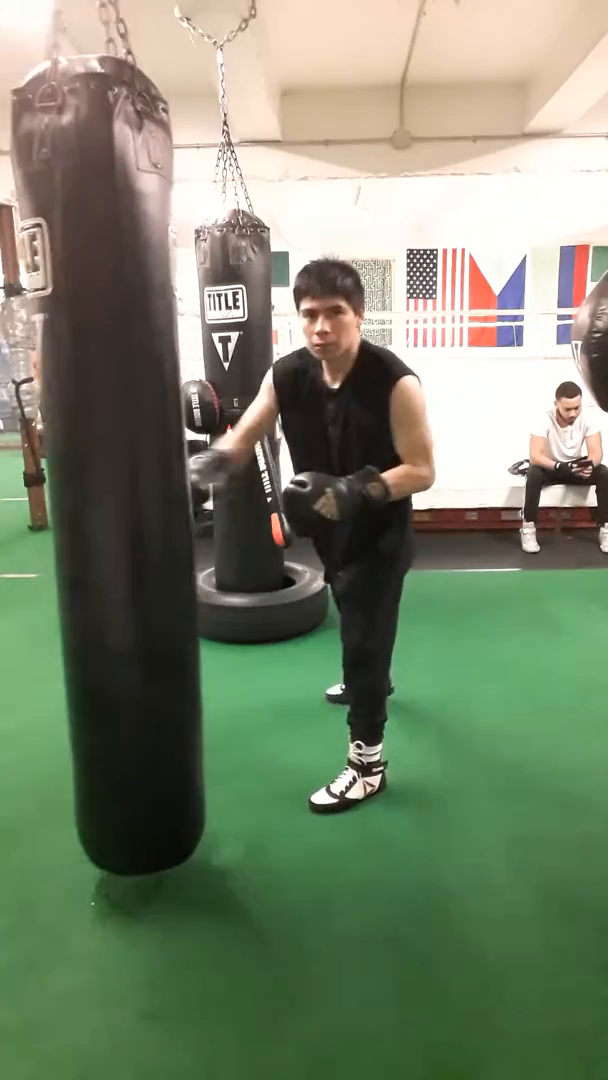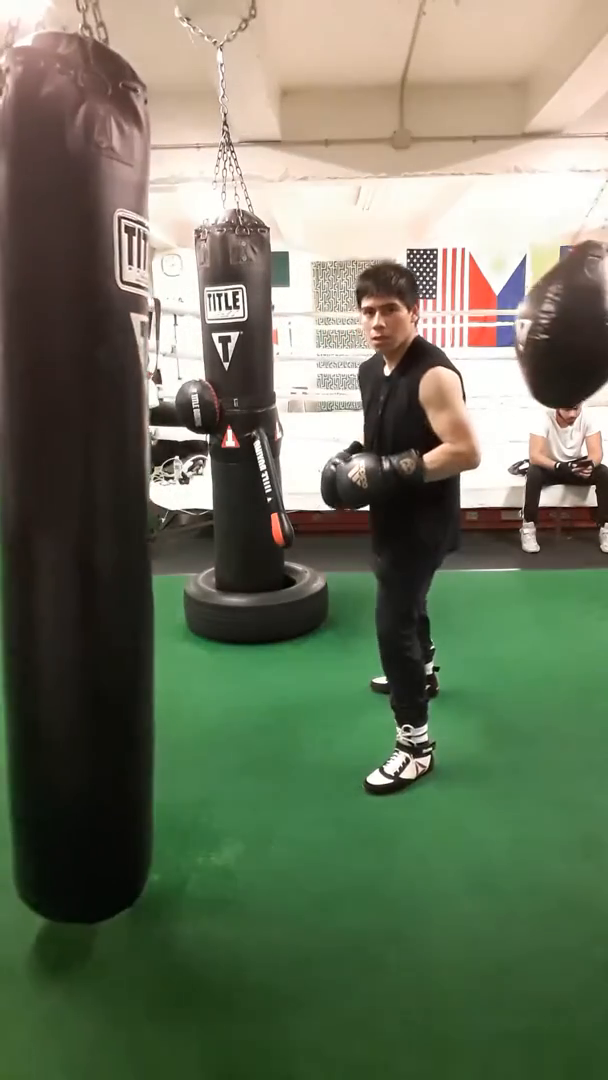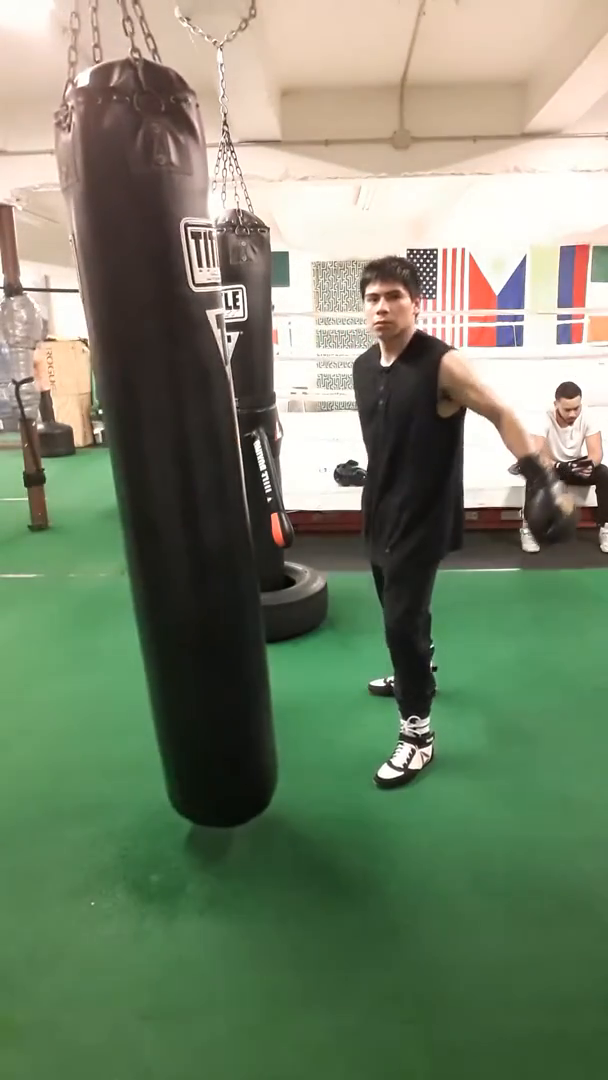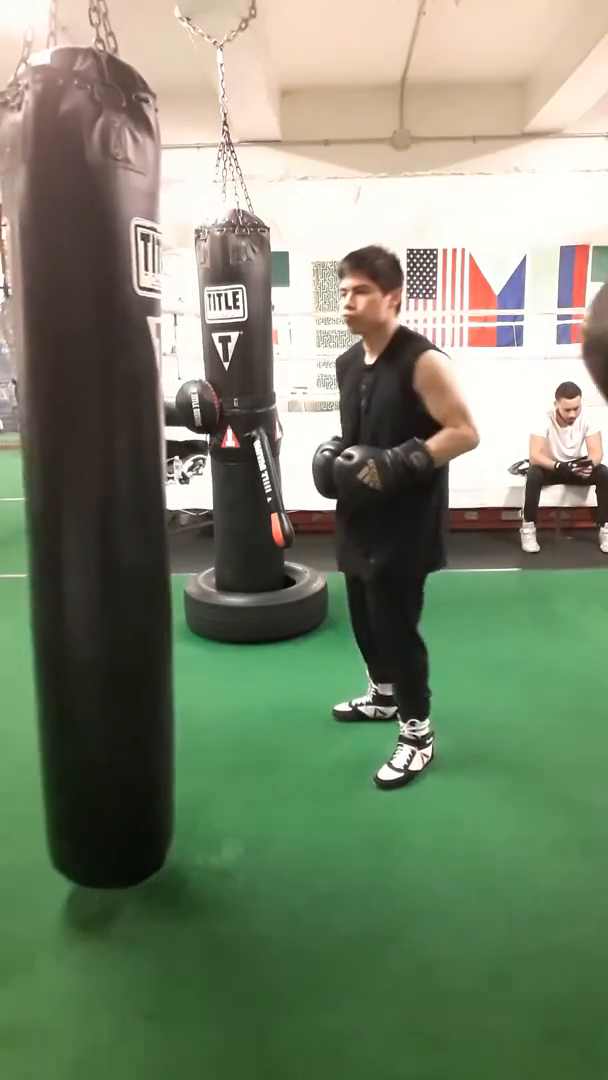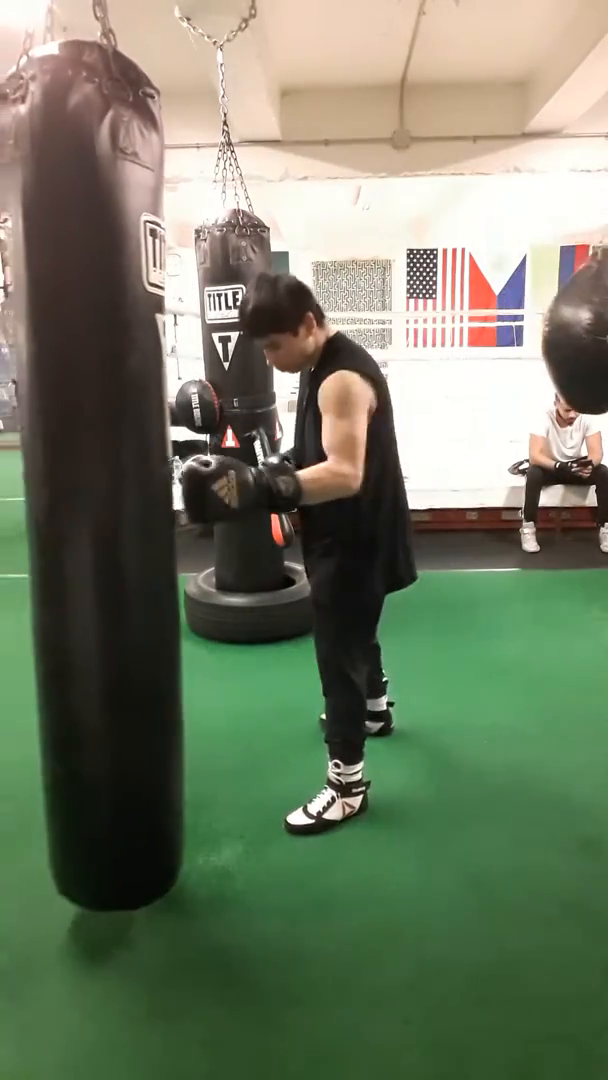
dt=1s
person 1, frame 1
left shoulder: (396, 384)
right shoulder: (289, 373)
left elbow: (421, 471)
right elbow: (248, 431)
left wrist: (354, 493)
right wrist: (209, 465)
left hip: (379, 536)
right hip: (333, 532)
left knee: (363, 641)
right knee: (359, 624)
left ankle: (367, 765)
right ankle: (369, 680)
person 1, frame 2
left shoulder: (433, 374)
right shoulder: (371, 370)
left elbow: (466, 452)
left wrist: (391, 471)
right wrist: (351, 461)
left hip: (421, 522)
right hip: (391, 518)
left knee: (393, 624)
right knee: (405, 604)
left ankle: (415, 744)
right ankle: (421, 671)
person 1, frame 3
left shoulder: (442, 364)
right shoulder: (363, 367)
left elbow: (503, 417)
left wrist: (541, 480)
left hip: (424, 514)
right hip: (383, 510)
left knee: (401, 621)
right knee: (403, 608)
left ankle: (418, 734)
right ankle: (416, 674)
person 1, frame 4
left shoulder: (423, 361)
right shoulder: (348, 363)
left elbow: (465, 434)
left wrist: (398, 463)
right wrist: (335, 454)
left hip: (404, 524)
right hip: (359, 519)
left knee: (397, 629)
right knee: (366, 619)
left ankle: (417, 734)
right ankle: (384, 696)
person 1, frame 5
left shoulder: (343, 378)
right shoulder: (322, 368)
left elbow: (345, 473)
left wrist: (255, 485)
right wrist: (259, 477)
left hip: (358, 542)
right hip: (344, 536)
left knee: (337, 658)
right knee: (350, 635)
left ankle: (346, 784)
right ankle: (374, 710)
